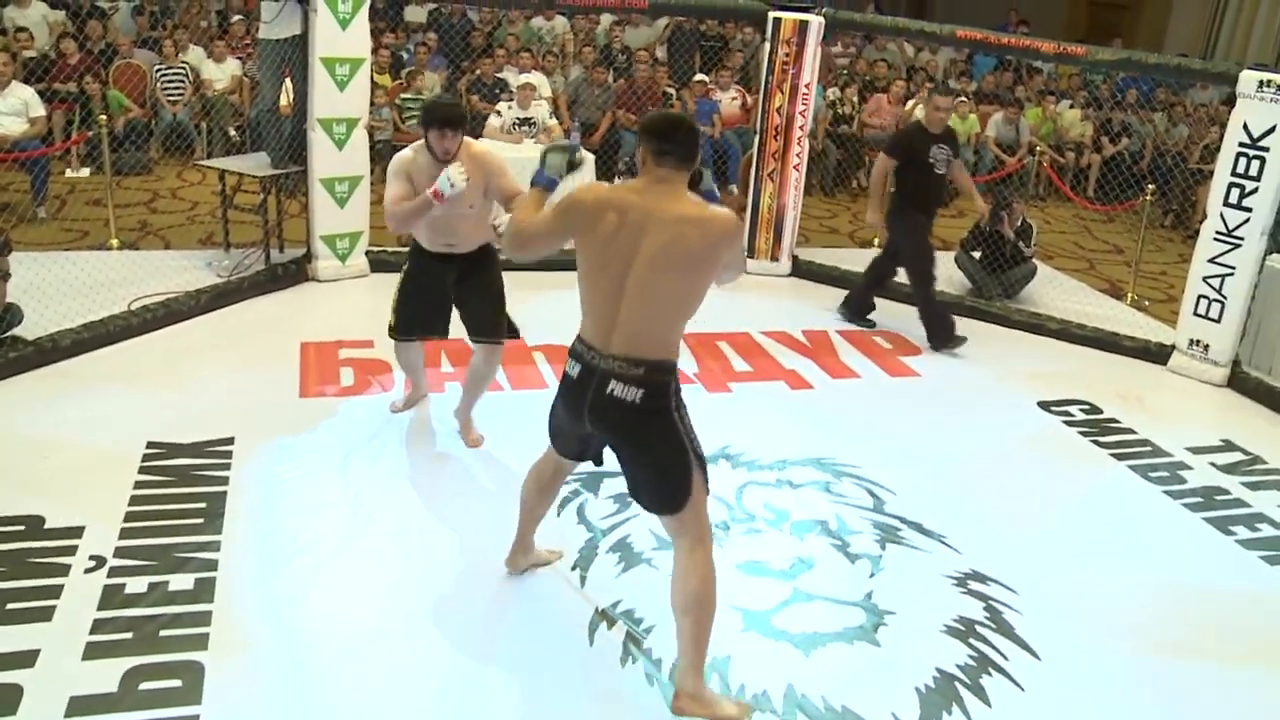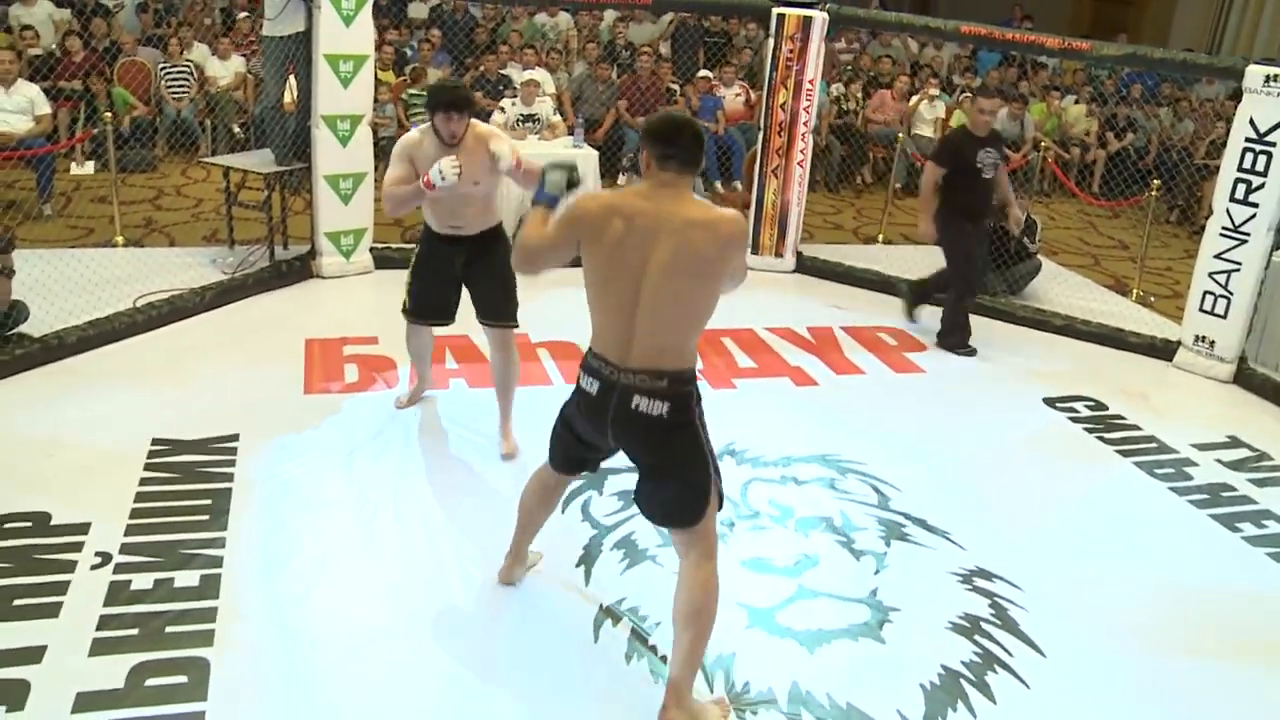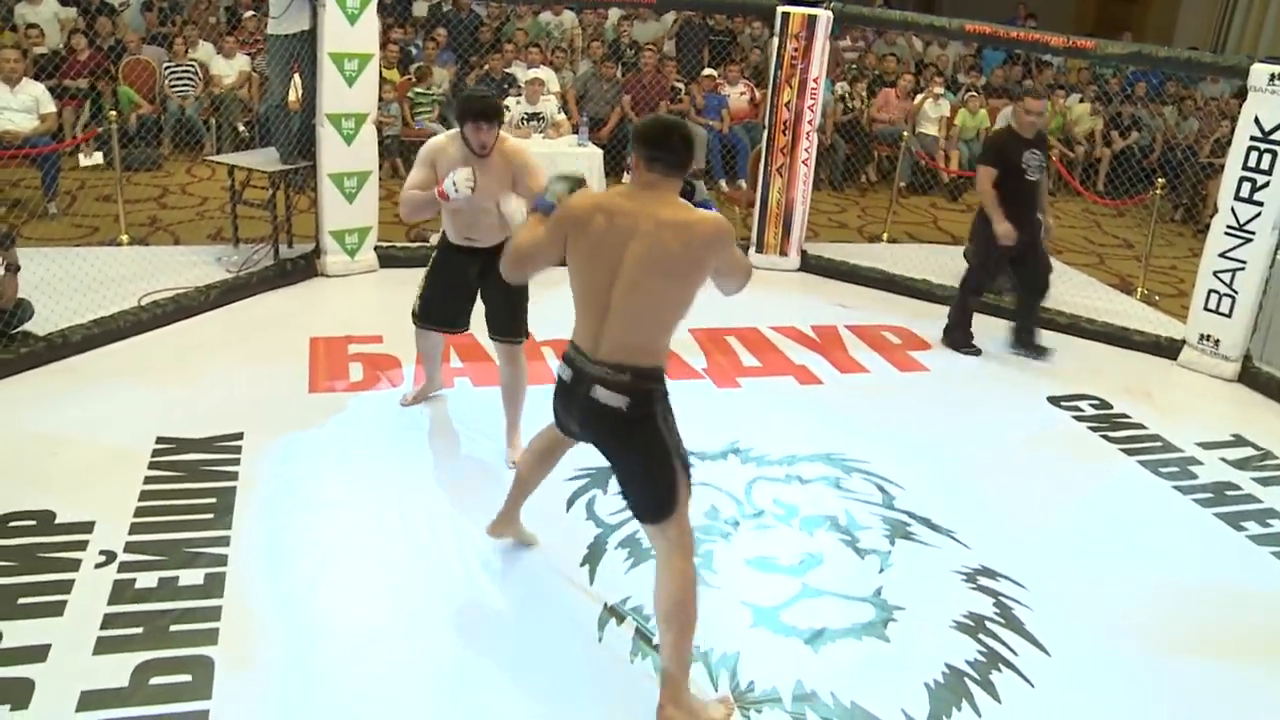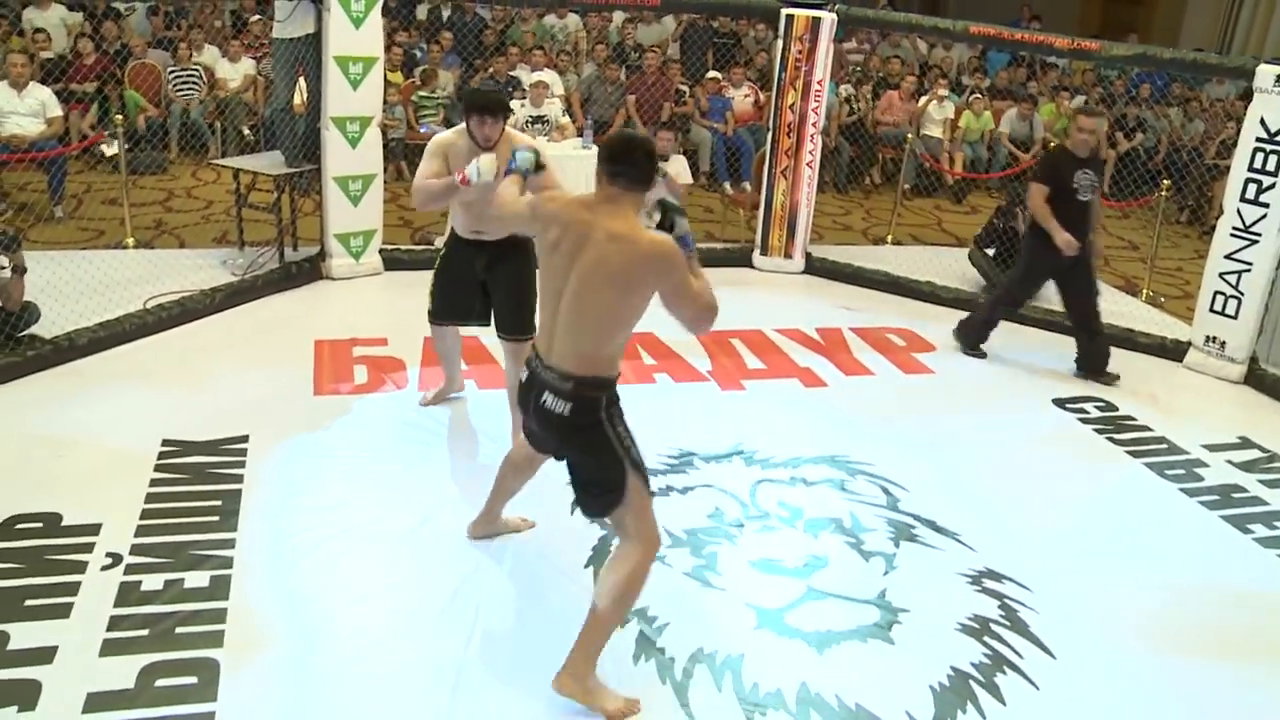
dt=0.2s
person 1, frame 1
left shoulder: (592, 201)
right shoulder: (720, 224)
left elbow: (515, 242)
left wrist: (543, 180)
left hip: (583, 374)
right hip: (646, 393)
left knee: (557, 457)
right knee: (694, 539)
left ankle: (521, 551)
person 1, frame 2
left shoulder: (594, 209)
right shoulder: (728, 226)
left elbow: (525, 258)
left wrist: (547, 197)
left hip: (597, 390)
right hip: (667, 406)
left knee: (555, 472)
right knee: (699, 552)
left ankle: (515, 561)
person 1, frame 3
left shoulder: (582, 209)
right shoulder: (705, 228)
left elbow: (513, 267)
right elbow: (736, 281)
left wrist: (543, 210)
left hip: (577, 377)
right hip: (635, 398)
left knee: (562, 431)
right knee: (675, 547)
left ankle: (507, 518)
person 1, frame 4
left shoulder: (553, 208)
right shoulder: (655, 249)
left elbow: (505, 207)
right elbow: (702, 319)
left wrist: (520, 171)
right wrist: (686, 246)
left hip: (535, 384)
right hip: (586, 405)
left knee: (534, 446)
right knee: (640, 542)
left ankle: (487, 518)
person 2, frame 1
left shoulder: (484, 158)
right shoulder: (404, 163)
left elbow: (519, 200)
right elbow: (395, 222)
right wrist: (436, 194)
left hip: (478, 259)
right hip: (428, 259)
left knee: (490, 346)
right knee: (406, 339)
left ankle: (465, 412)
right ankle: (417, 388)
person 2, frame 2
left shoulder: (490, 139)
right shoulder: (411, 144)
left elbow: (537, 183)
right elbow: (390, 205)
left wrist: (515, 166)
right wrist: (428, 183)
left hip: (487, 242)
right hip: (437, 242)
left knee: (502, 334)
right knee: (417, 321)
left ankle: (505, 427)
right ankle: (422, 382)
person 2, frame 3
left shoulder: (517, 155)
right shoulder: (435, 150)
right elbow: (407, 208)
right wrist: (443, 191)
left hip: (503, 255)
right hip: (453, 251)
left knee: (511, 347)
right knee: (427, 325)
left ankle: (513, 435)
right ankle: (432, 383)
person 2, frame 4
left shoulder: (523, 148)
right shoulder: (443, 144)
right elbow: (419, 197)
right wrist: (464, 178)
left hip: (511, 248)
right hip: (463, 245)
left knee: (517, 344)
right knee: (442, 322)
left ankle: (520, 427)
right ankle: (452, 382)
person 3, frame 1
left shoulder: (950, 136)
right shoulder: (907, 136)
left elbow: (956, 168)
right elbow: (880, 169)
left wrist: (976, 198)
right wrist: (874, 209)
left hip: (925, 214)
right hip: (905, 214)
left knee: (889, 262)
right knee: (923, 273)
left ankle: (854, 306)
right ankle: (940, 335)
person 3, frame 2
left shoulder: (996, 140)
right shoulder: (954, 141)
left elbow: (1000, 173)
right elbow: (929, 180)
left wrist: (1012, 206)
right wrist: (926, 220)
left hip: (979, 221)
right hip: (955, 223)
left knee: (964, 275)
right knee: (965, 280)
left ankle: (916, 291)
right ankle: (953, 338)
person 3, frame 3
left shoulder: (1042, 142)
right shoulder: (1000, 141)
right elbow: (983, 183)
left wrist: (1045, 212)
right wrist: (999, 221)
left hip: (1026, 226)
right hip: (995, 226)
left knee: (1036, 281)
right knee: (977, 282)
left ankle: (1024, 338)
right ankle: (956, 335)
person 3, frame 4
left shoulder: (1096, 162)
right shoulder: (1052, 160)
right elbow: (1036, 200)
left wrist: (1095, 235)
right wrist: (1058, 233)
left hip: (1076, 246)
right hip: (1045, 244)
left knee: (1086, 306)
right knee: (1012, 294)
left ankle: (1094, 365)
right ankle: (968, 332)
